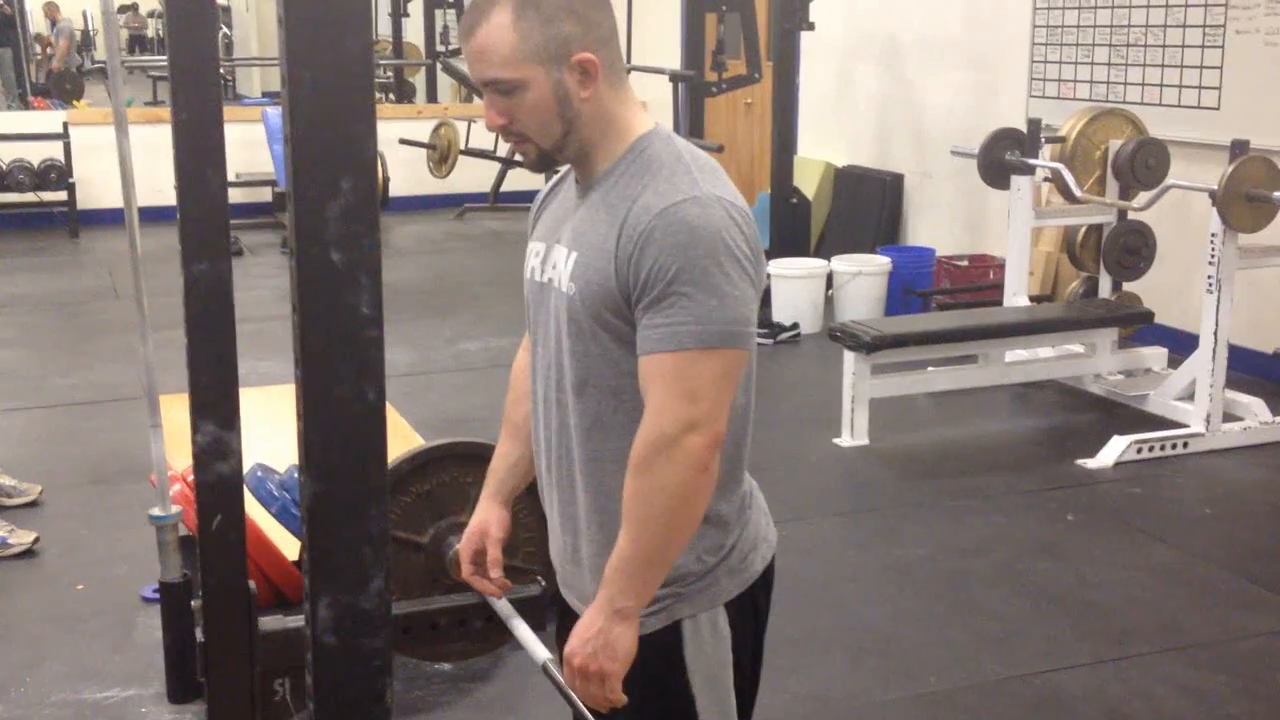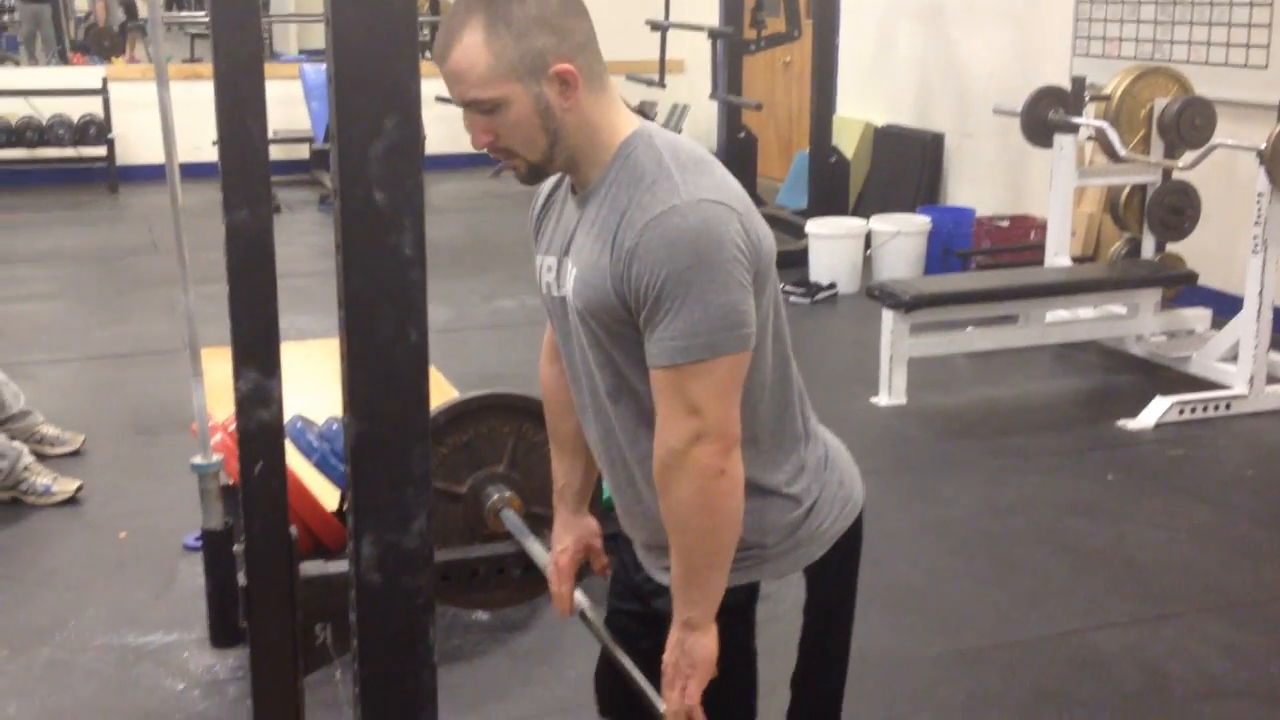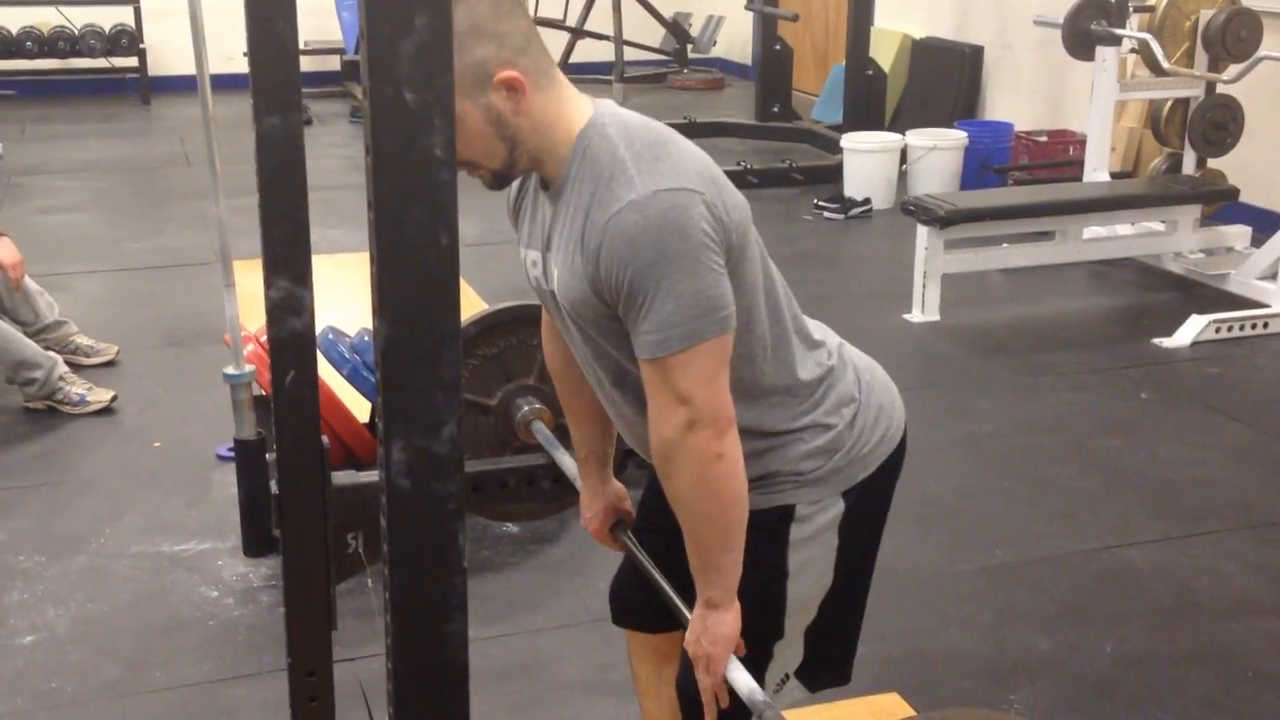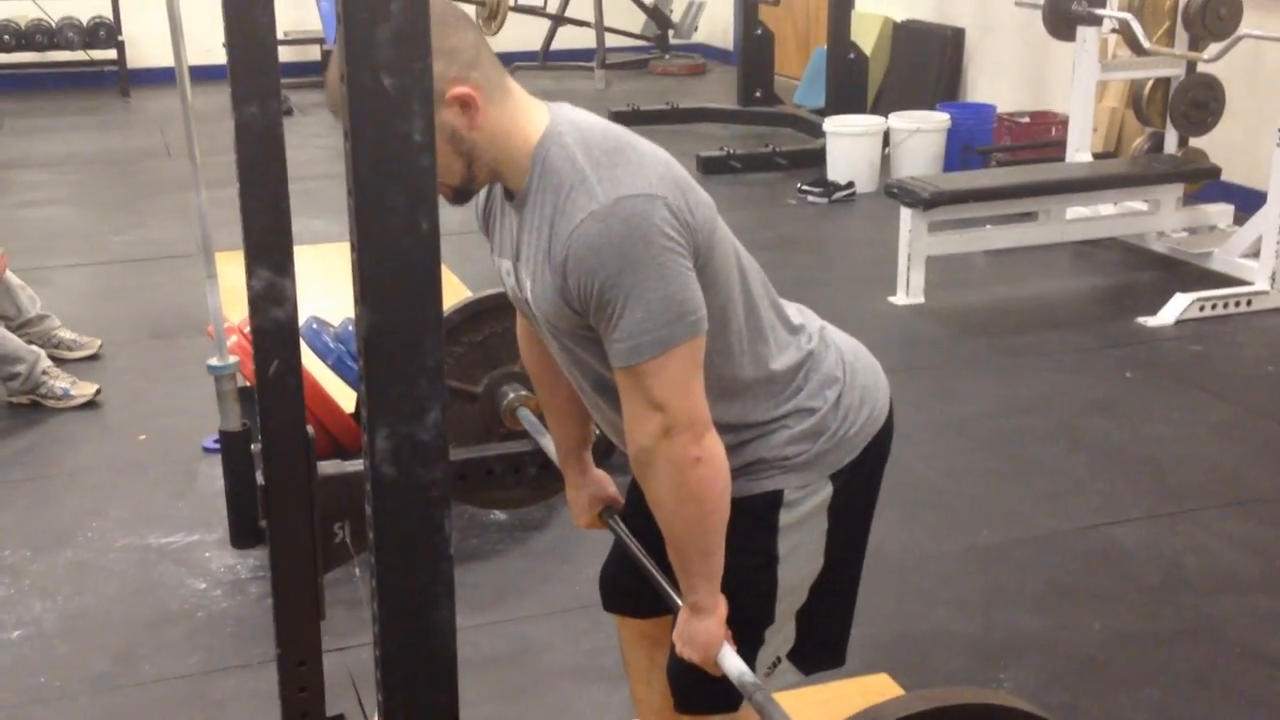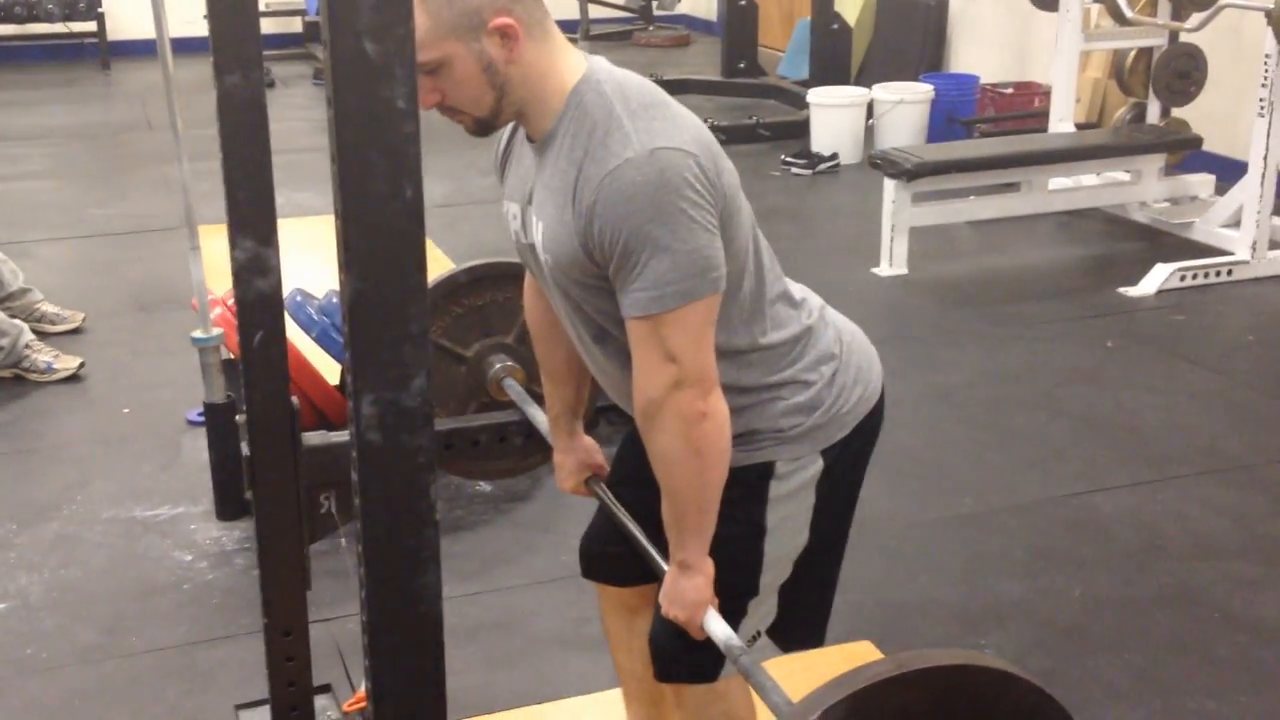
dt=1s
person 1, frame 1
left shoulder: (685, 215)
right shoulder: (563, 193)
left elbow: (686, 435)
left wrist: (619, 609)
right wrist: (496, 496)
left hip: (677, 589)
right hip: (591, 565)
person 1, frame 2
left shoulder: (681, 218)
right shoulder: (561, 192)
left elbow: (703, 445)
right elbow: (565, 358)
left wrist: (696, 621)
right wrist: (570, 509)
left hip: (770, 544)
person 1, frame 3
left shoulder: (647, 209)
right shoulder: (537, 172)
left elbow: (697, 430)
right elbow: (568, 333)
left wrist: (719, 600)
right wrist: (595, 479)
left hip: (818, 455)
right hip: (732, 446)
right knee: (646, 615)
person 1, frame 4
left shoulder: (609, 217)
right shoulder: (506, 176)
left elbow: (675, 434)
right elbow: (544, 333)
left wrist: (704, 602)
right wrist: (578, 469)
left hip: (805, 439)
right hip: (723, 429)
right knee: (637, 604)
person 1, frame 5
left shoulder: (638, 167)
right shoulder: (528, 128)
left elbow: (683, 394)
right elbow: (551, 291)
left wrist: (692, 560)
right wrist: (566, 431)
left hip: (794, 416)
right hip: (709, 405)
left knee: (692, 656)
right knee: (617, 570)
